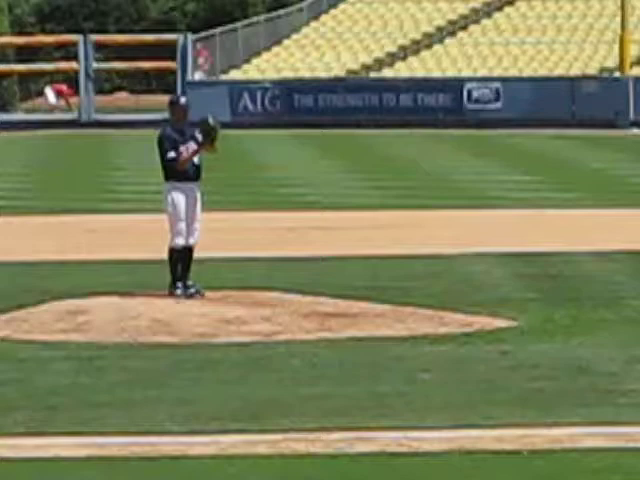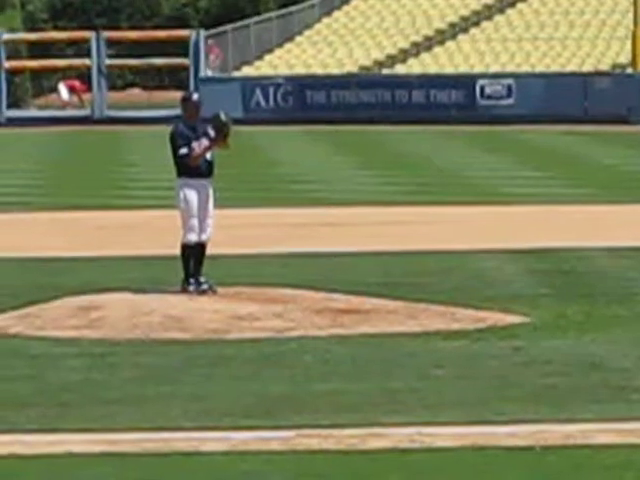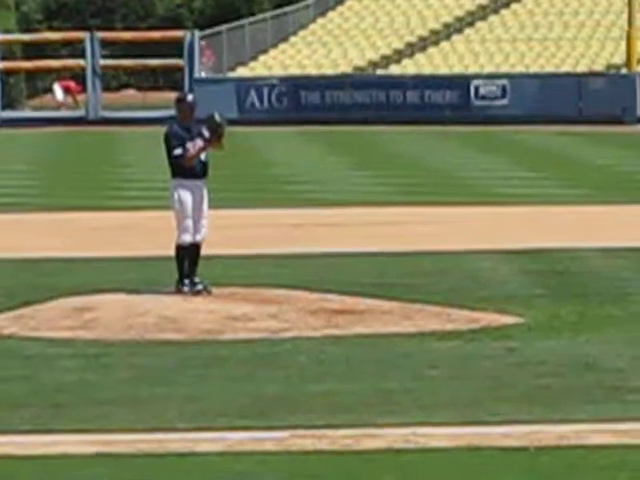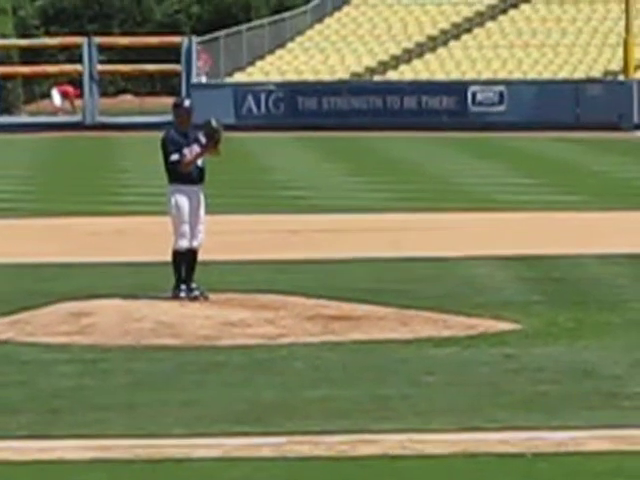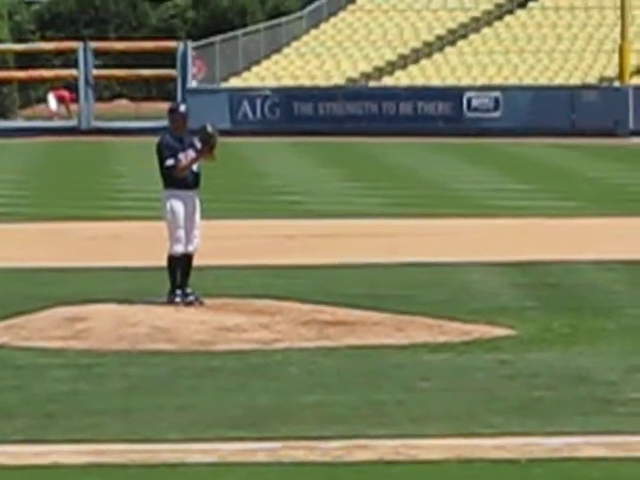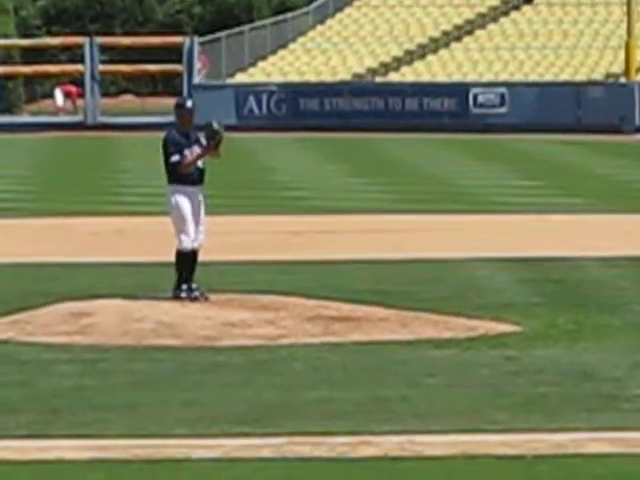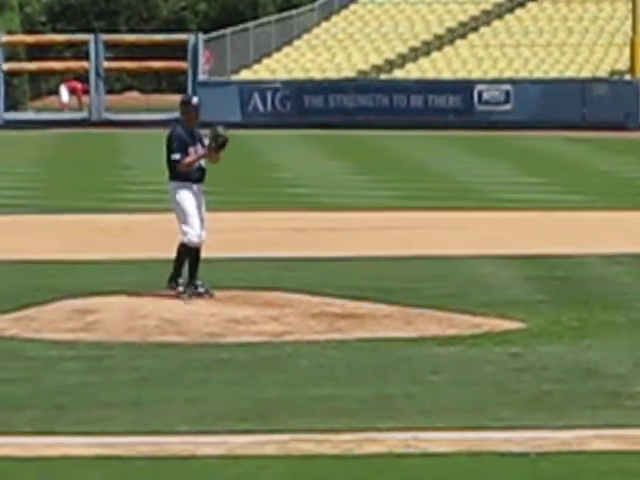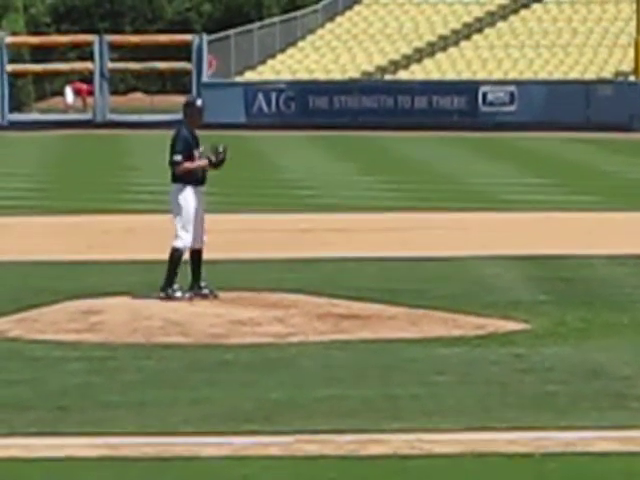
dt=0.2s
person 1, frame 1
left shoulder: (191, 130)
right shoulder: (166, 134)
left elbow: (211, 148)
right elbow: (178, 164)
left wrist: (209, 138)
right wrist: (197, 149)
left hip: (194, 187)
right hip: (177, 188)
left knee: (192, 236)
right knee: (179, 236)
left ankle: (185, 280)
right ankle: (174, 283)
person 1, frame 2
left shoulder: (203, 126)
right shoulder: (179, 131)
left elbow: (223, 144)
right elbow: (191, 160)
left wrist: (222, 134)
right wrist: (210, 145)
left hip: (206, 183)
right hip: (189, 184)
left knee: (204, 233)
right knee: (191, 233)
left ankle: (198, 277)
right ankle: (187, 280)
person 1, frame 3
left shoulder: (198, 127)
right shoulder: (173, 131)
left elbow: (218, 145)
right elbow: (185, 160)
left wrist: (216, 136)
right wrist: (204, 146)
left hip: (201, 183)
right hip: (183, 185)
left knee: (199, 233)
right knee: (186, 234)
left ankle: (193, 278)
right ankle: (182, 280)
person 1, frame 4
left shoulder: (195, 133)
right shoulder: (170, 137)
left elbow: (214, 151)
right elbow: (182, 166)
left wrist: (213, 141)
right wrist: (201, 152)
left hip: (197, 189)
right hip: (180, 190)
left knee: (196, 239)
right knee: (182, 240)
left ankle: (189, 283)
right ankle: (178, 286)
person 1, frame 5
left shoulder: (190, 138)
right shoulder: (165, 142)
left elbow: (210, 156)
right elbow: (177, 171)
left wrist: (207, 147)
right wrist: (196, 156)
left hip: (192, 194)
right hip: (175, 196)
left knee: (191, 244)
right knee: (178, 245)
left ankle: (184, 288)
right ankle: (173, 291)
person 1, frame 6
left shoulder: (195, 134)
right shoulder: (172, 138)
left elbow: (215, 154)
right elbow: (182, 167)
left wrist: (213, 144)
right wrist: (201, 153)
left hip: (196, 190)
right hip: (179, 191)
left knee: (196, 240)
right knee: (186, 240)
left ankle: (189, 284)
right ankle: (179, 286)
person 1, frame 7
left shoulder: (196, 132)
right shoulder: (177, 134)
left elbow: (213, 158)
right elbow: (180, 166)
left wrist: (215, 148)
right wrist: (203, 154)
left hip: (196, 188)
right hip: (182, 188)
left knee: (199, 237)
right knee: (191, 233)
left ankle: (192, 282)
right ankle: (174, 280)
person 1, frame 8
left shoulder: (193, 135)
right shoulder: (182, 135)
right elbow: (177, 168)
left wrist: (211, 159)
right wrist: (204, 164)
left hip: (195, 190)
right hip: (184, 190)
left knee: (198, 239)
right knee: (183, 238)
left ankle: (196, 284)
right ankle: (168, 286)
